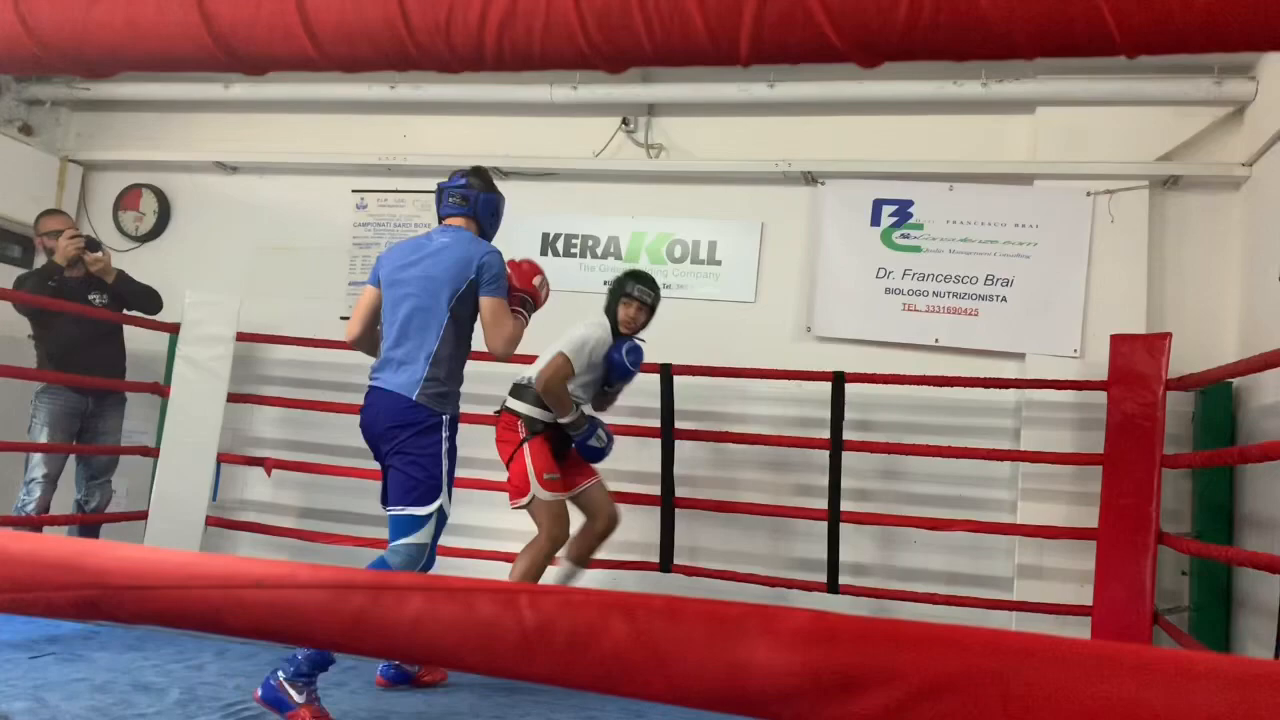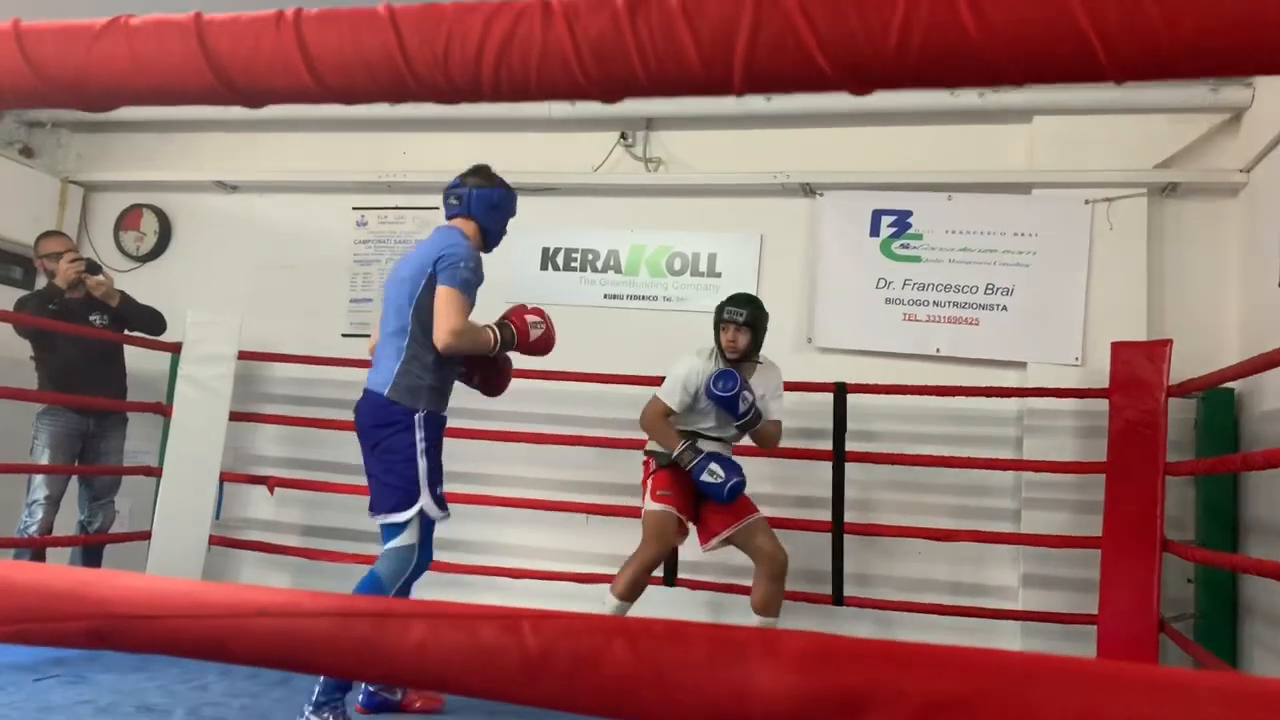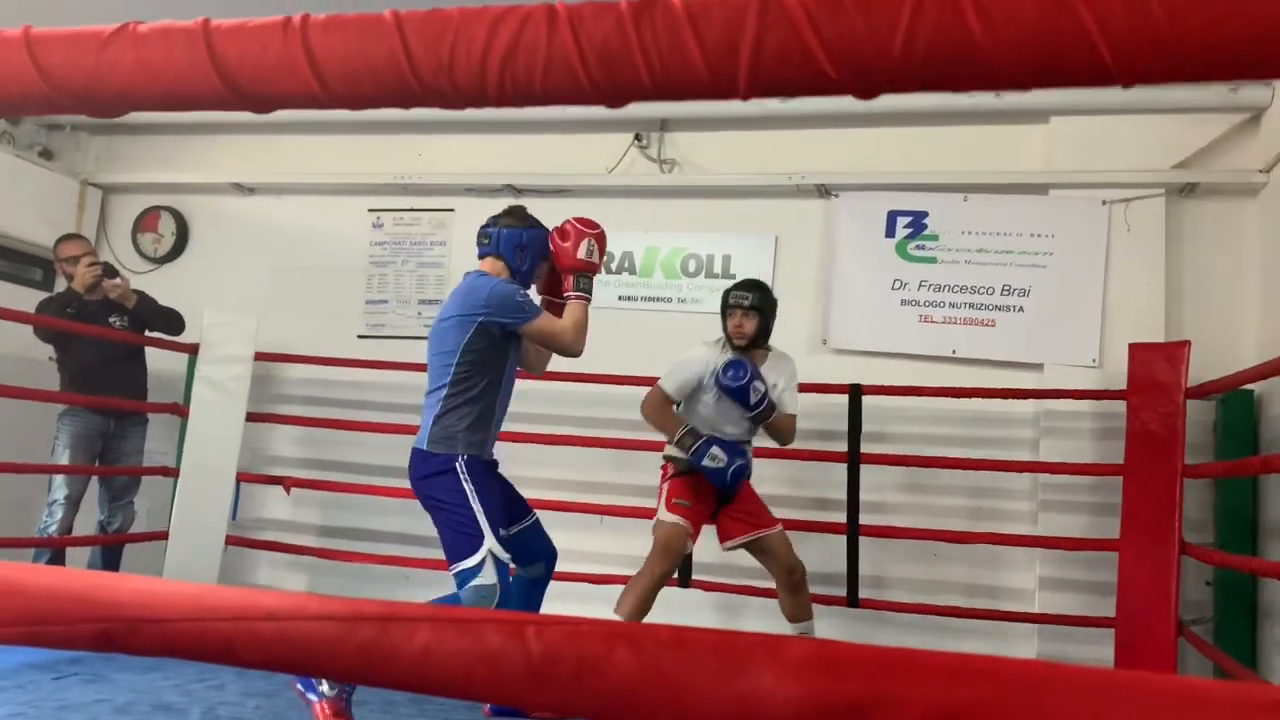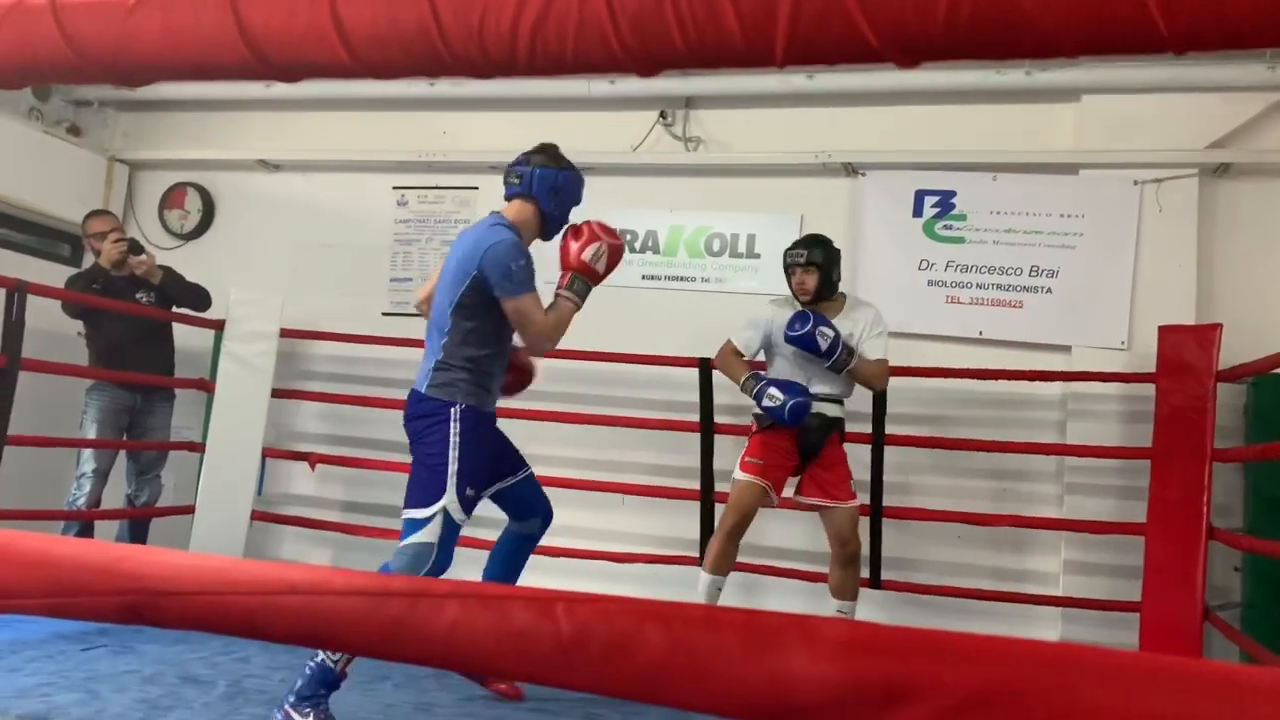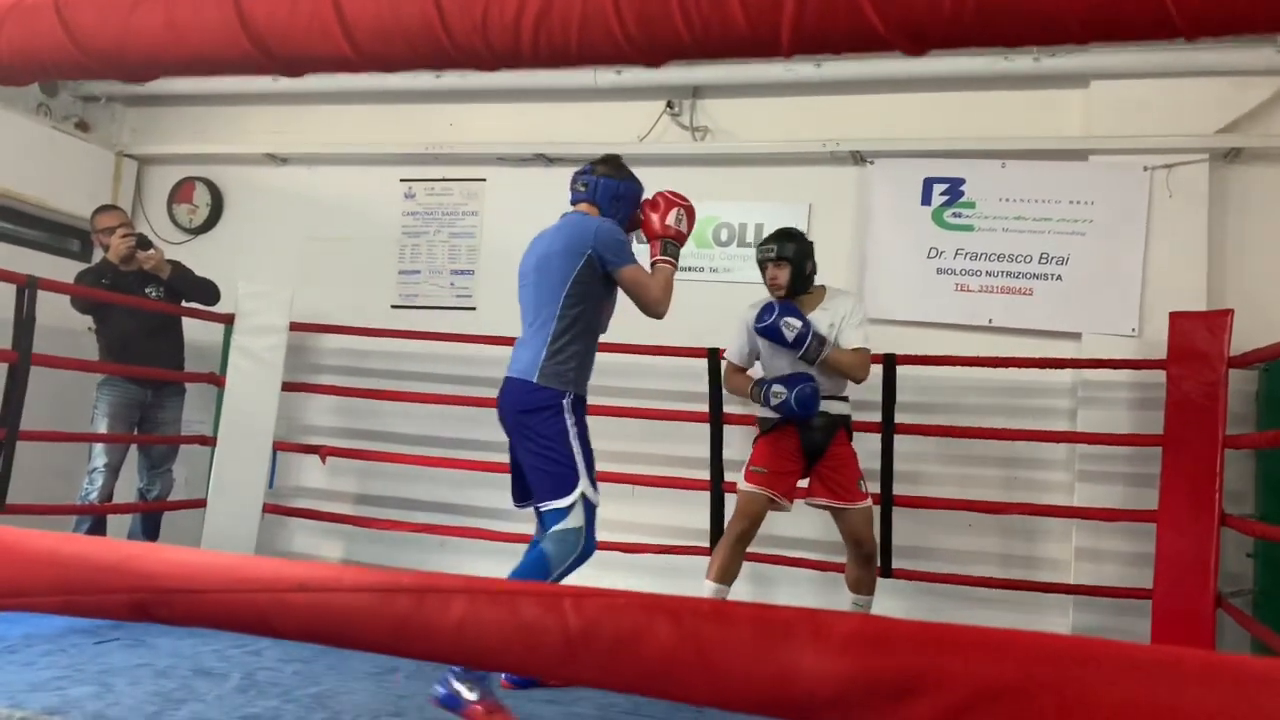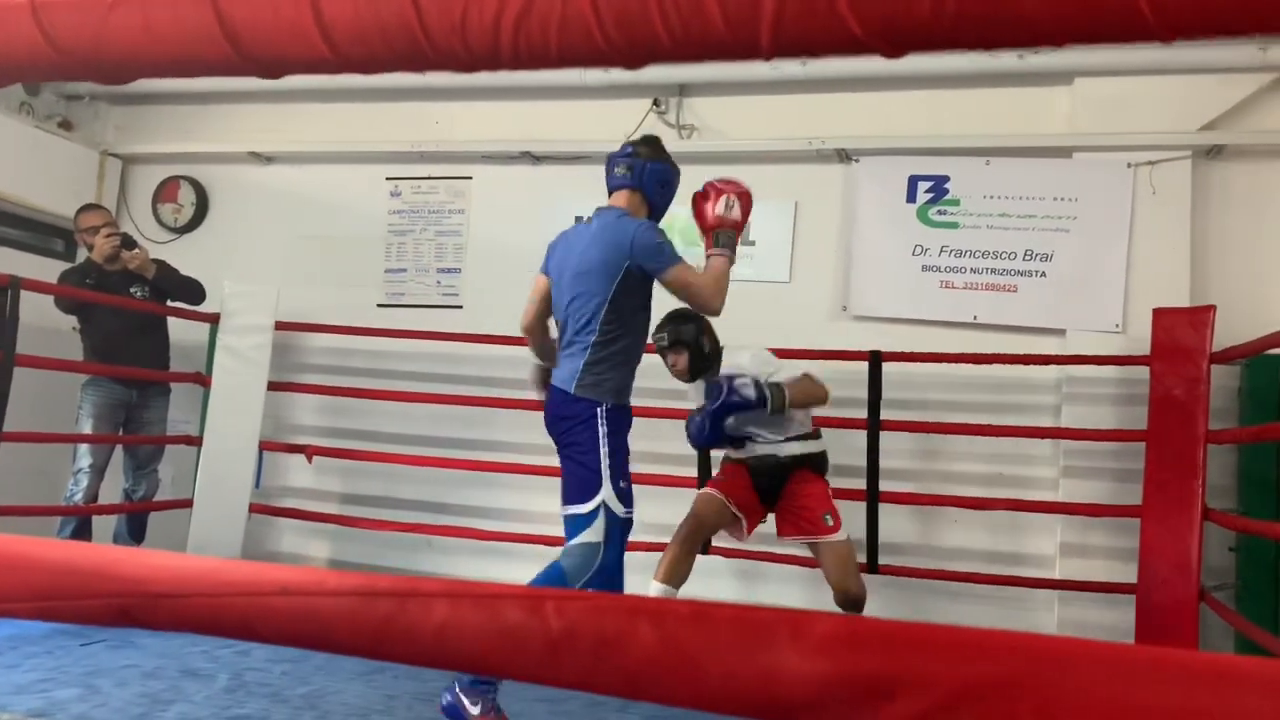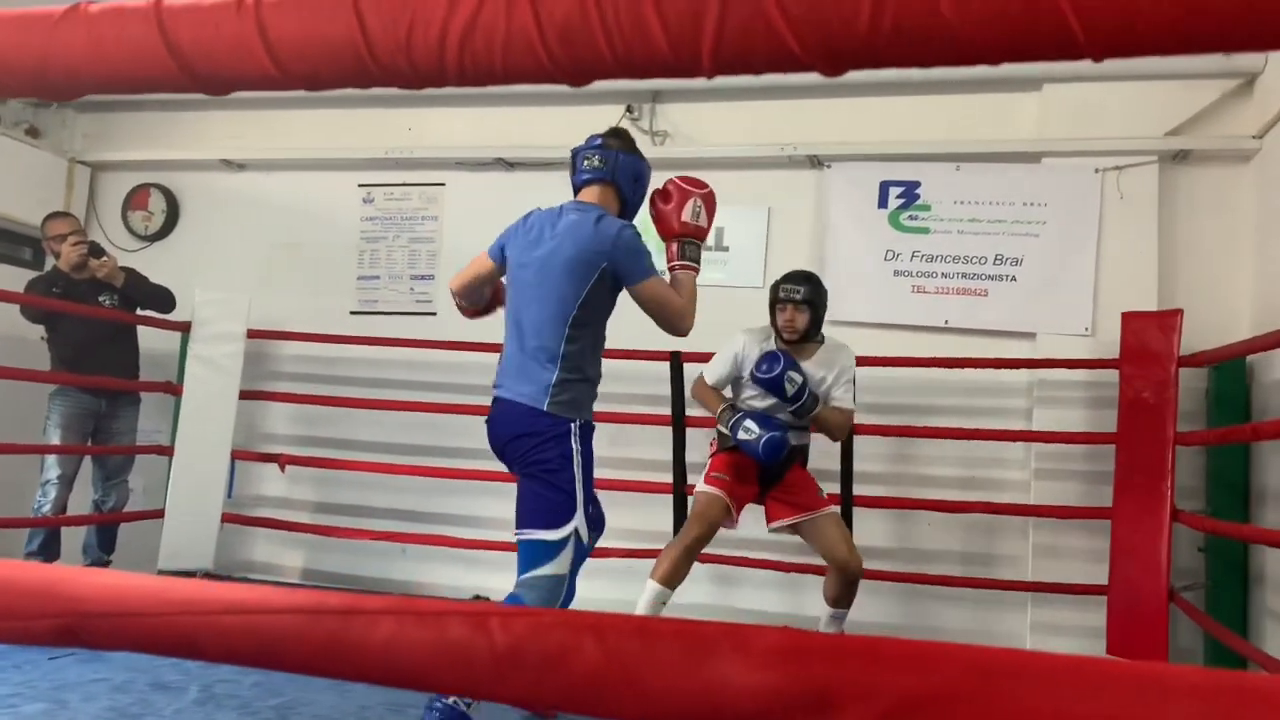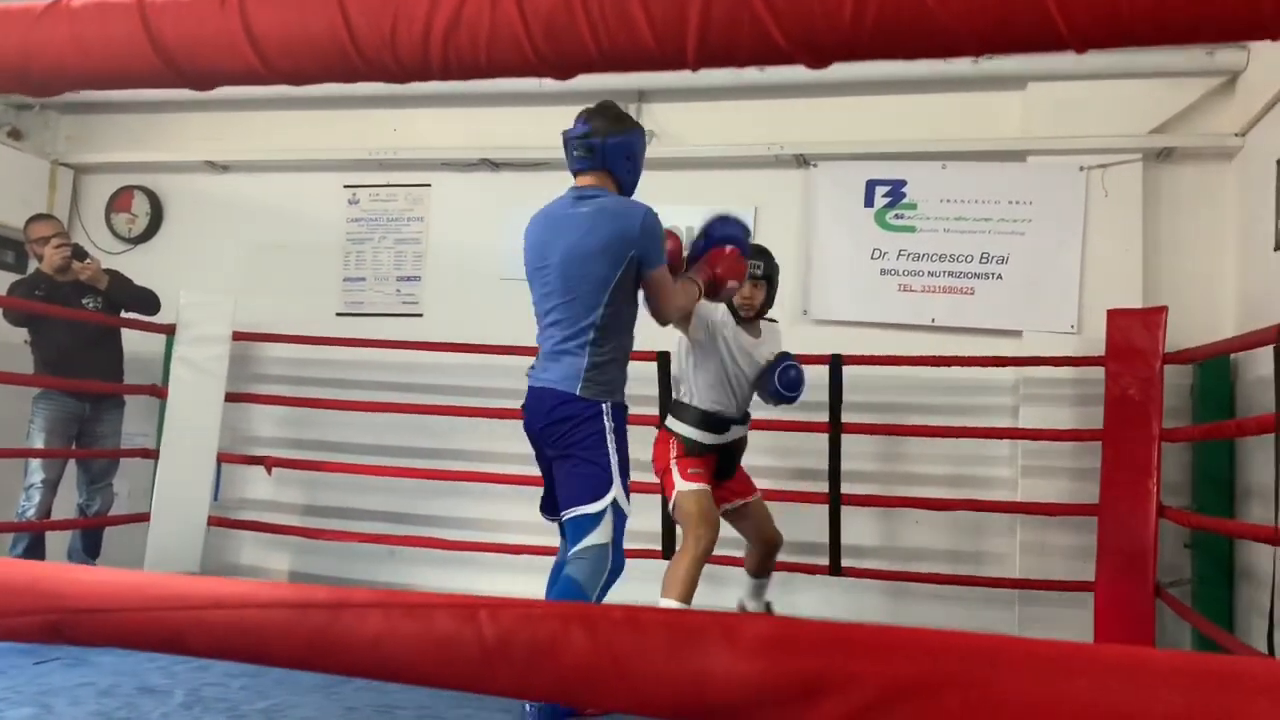
dt=0.5s
person 1, frame 1
left shoulder: (394, 253)
right shoulder: (485, 259)
left elbow: (356, 334)
right elbow: (499, 345)
right wrist: (524, 307)
left hip: (379, 402)
right hip: (422, 412)
left knee: (417, 533)
right knee: (407, 552)
left ankle: (398, 659)
person 1, frame 2
left shoulder: (420, 254)
right shoulder: (459, 253)
right elbow: (448, 337)
left wrist: (465, 368)
right wrist: (505, 335)
left hip: (382, 407)
right hip: (406, 412)
left knee: (405, 545)
right knee: (405, 556)
person 1, frame 3
left shoulder: (482, 296)
right shoulder: (492, 293)
left elbow: (530, 362)
right elbow: (572, 342)
left wrist: (552, 294)
right wrist: (580, 279)
left hip: (468, 461)
right hip: (450, 462)
left knee: (538, 557)
right knee: (484, 597)
person 1, frame 4
left shoulder: (485, 235)
right shoulder: (505, 247)
left elbow: (427, 300)
right elbow: (540, 339)
right wrist: (579, 281)
left hip: (467, 414)
right hip: (450, 414)
left knee: (533, 512)
right knee: (423, 558)
person 1, frame 5
left shoulder: (548, 240)
right shoulder: (598, 232)
right elbow: (654, 305)
left wrist: (638, 241)
right wrist: (665, 246)
left hip: (524, 393)
right hip: (548, 399)
left knee: (563, 525)
right knee: (569, 538)
right ankle: (469, 675)
person 1, frame 6
left shoulder: (570, 238)
right shoulder: (639, 235)
left elbow: (532, 323)
right elbow: (711, 300)
right wrist: (723, 240)
left hip: (571, 399)
right hip: (591, 407)
left knee: (611, 531)
right knee: (590, 549)
person 1, frame 7
left shoulder: (528, 226)
right shoulder: (615, 235)
left elbow: (462, 289)
right elbow: (679, 321)
left wrist: (496, 301)
right wrist: (686, 247)
left hip: (509, 411)
right hip: (552, 422)
left knee: (582, 528)
right knee: (543, 584)
person 1, frame 8
left shoulder: (540, 226)
right shoulder: (634, 220)
right elbow: (671, 312)
right wrist: (703, 280)
left hip: (543, 399)
right hip: (587, 404)
left knee: (577, 544)
right knee: (594, 555)
person 2, frame 1
left shoulder: (622, 345)
right shoulder: (594, 333)
left elbow: (599, 403)
right elbow: (548, 378)
left wrist: (615, 381)
right wrist: (578, 424)
left hip: (557, 430)
right hip: (527, 425)
left knee: (605, 516)
right knee: (554, 532)
person 2, frame 2
left shoulder: (768, 374)
right shoulder: (696, 365)
left elbow: (771, 441)
right elbow: (650, 417)
left wrist: (746, 413)
right wrist: (693, 458)
left hip: (713, 474)
right hip: (670, 465)
left knee: (773, 558)
right knee: (655, 548)
person 2, frame 3
left shoulder: (781, 366)
right shoulder: (705, 357)
left elbow: (785, 437)
right elbow: (651, 405)
left wrist: (761, 404)
right wrist: (694, 445)
left hip: (734, 475)
right hip: (688, 469)
left knee: (791, 571)
right knee: (663, 561)
person 2, frame 4
left shoulder: (865, 316)
right shoulder: (777, 312)
left elbow: (879, 380)
right elbow: (725, 356)
left wrist: (836, 351)
right wrist: (757, 385)
left hip: (825, 433)
right hip: (776, 426)
left knee: (847, 543)
right knee: (734, 518)
person 2, frame 5
left shoulder: (844, 305)
right shoulder: (759, 315)
left elbow: (860, 369)
right elbow: (731, 376)
left wrist: (807, 341)
right wrist: (763, 391)
left hip: (832, 430)
right hip: (780, 427)
left knee: (863, 544)
right knee: (742, 524)
person 2, frame 6
left shoulder: (747, 362)
right shoulder: (702, 379)
left elbow: (816, 393)
left wrist: (764, 395)
right wrist: (708, 429)
left hip: (797, 467)
right hip: (745, 466)
left knee: (849, 588)
right knee: (695, 524)
person 2, frame 7
left shoulder: (839, 357)
right shoulder: (749, 343)
left elbow: (840, 428)
right elbow: (700, 386)
left wrist: (801, 396)
right wrist: (734, 419)
left hip: (787, 460)
right hip: (737, 450)
left knee: (846, 562)
right knee: (698, 527)
left ankle: (831, 633)
person 2, frame 8
left shoulder: (770, 335)
right shoulder: (708, 319)
left elbow: (768, 383)
left wrist: (781, 380)
left hip: (726, 448)
right hip: (684, 446)
left knee: (768, 540)
right knee: (702, 537)
left ankle: (754, 605)
person 3, frame 1
left shoulder: (109, 278)
right shoulder: (34, 282)
left elbow: (153, 304)
right elbow: (25, 305)
left wrist: (111, 276)
right wrist: (59, 262)
left hip: (107, 398)
right hip: (58, 394)
left knee: (95, 494)
right knee: (38, 486)
person 3, frame 2
left shoulder: (110, 299)
right shoulder: (34, 303)
left elbow: (156, 325)
right elbow: (24, 328)
left wrist: (115, 300)
right wrist: (59, 285)
left hip: (109, 419)
right hip: (59, 416)
left knee: (99, 514)
right knee: (41, 507)
person 3, frame 3
left shoulder: (131, 299)
right shoulder: (56, 306)
left elbow: (175, 324)
right elbow: (44, 332)
left wrist: (131, 301)
right wrist: (76, 290)
left hip: (129, 420)
right hip: (80, 416)
left knee: (118, 514)
right knee: (61, 507)
person 3, frame 4
left shoulder: (158, 275)
right shoulder: (85, 281)
left elbow: (202, 301)
right elbow: (71, 308)
left wrist: (157, 277)
right wrist: (103, 266)
left hip: (156, 395)
right hip: (108, 391)
left knee: (146, 488)
right knee: (89, 480)
person 3, frame 5
left shoulder: (168, 269)
right shoulder: (94, 277)
left elbow: (211, 294)
right elbow: (80, 303)
left wrist: (165, 272)
right wrist: (111, 261)
left hip: (167, 390)
right hip: (119, 386)
left knee: (158, 481)
right knee: (101, 474)
person 3, frame 6
left shoulder: (153, 269)
right shoulder: (79, 276)
left elbow: (196, 294)
right elbow: (65, 303)
left wrist: (151, 272)
right wrist: (96, 261)
left hip: (152, 390)
right hip: (103, 387)
left knee: (143, 480)
right knee: (87, 474)
person 3, frame 7
left shoulder: (122, 277)
right shoulder: (45, 285)
left elbow: (166, 302)
right elbow: (31, 312)
left wrist: (120, 280)
right wrist: (63, 269)
left hip: (121, 400)
right hip: (71, 396)
left knee: (113, 492)
right knee: (54, 485)
left ankle: (97, 564)
right ankle: (37, 566)
person 3, frame 8
left shoulder: (106, 279)
right shoulder: (28, 288)
left elbow: (151, 304)
left wrist: (103, 283)
right wrist: (45, 272)
left hip: (105, 403)
right hip: (55, 400)
left knee: (98, 496)
right knee: (39, 490)
left ankle: (82, 568)
